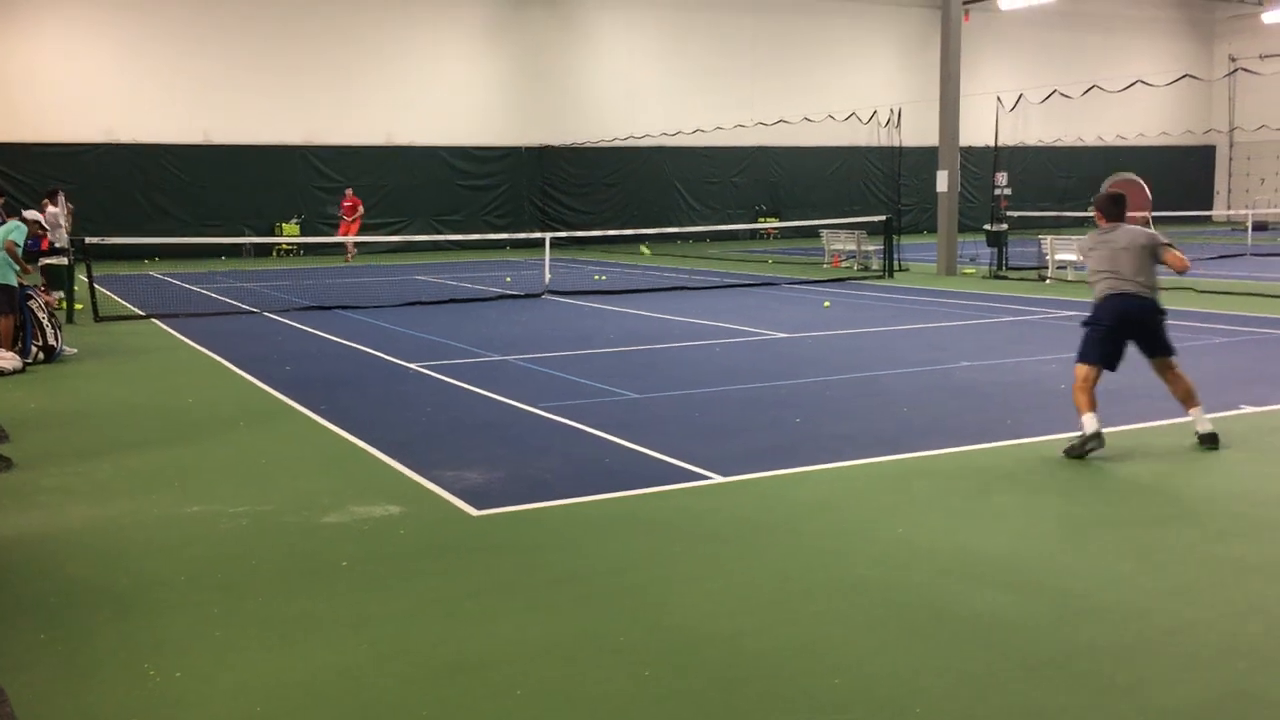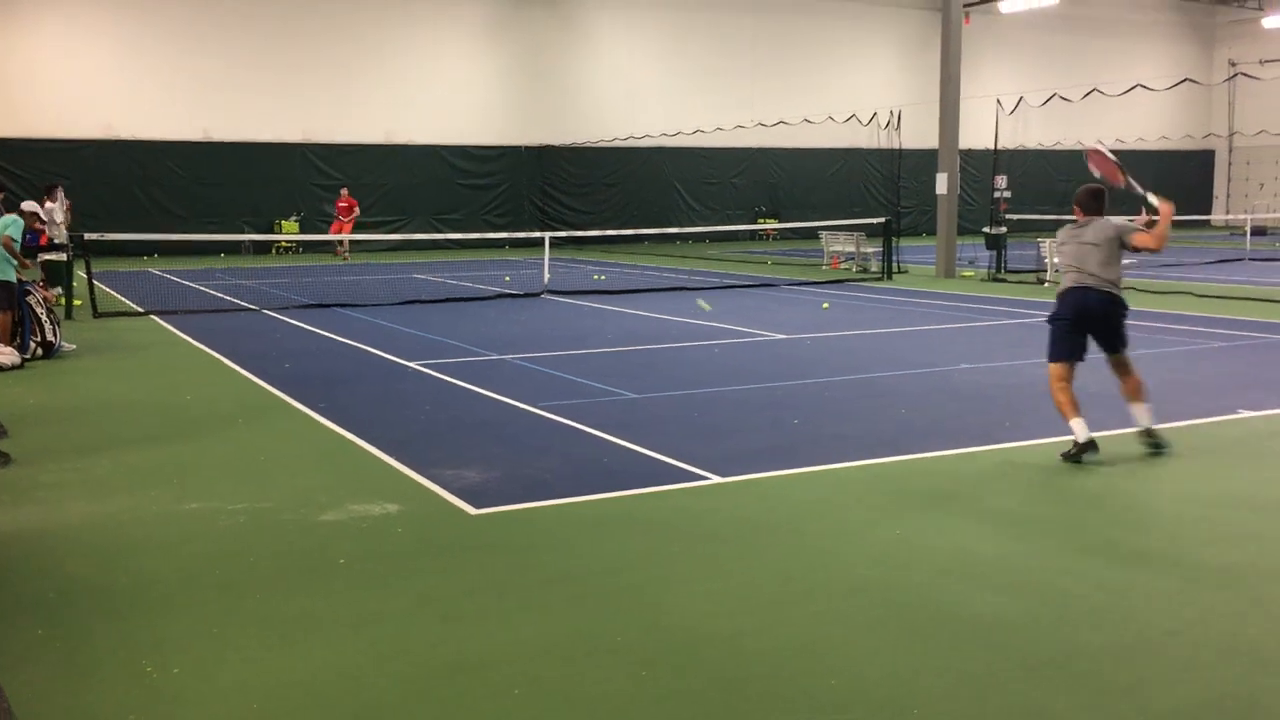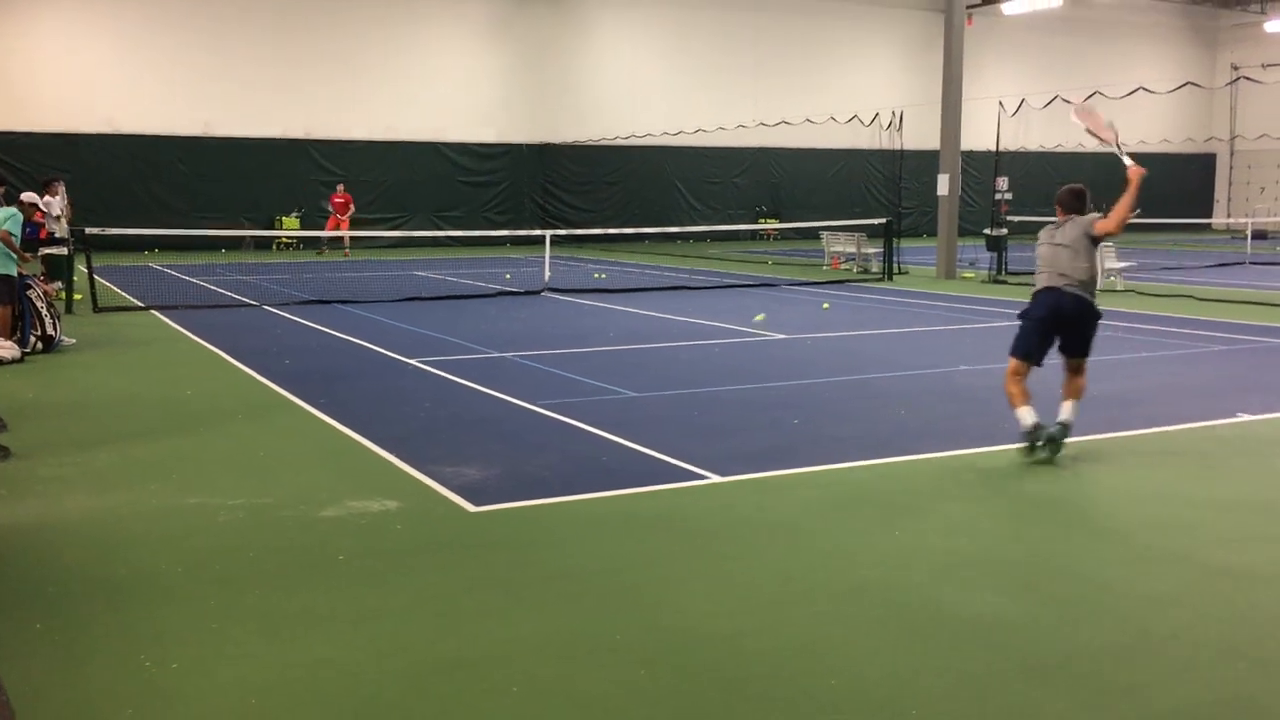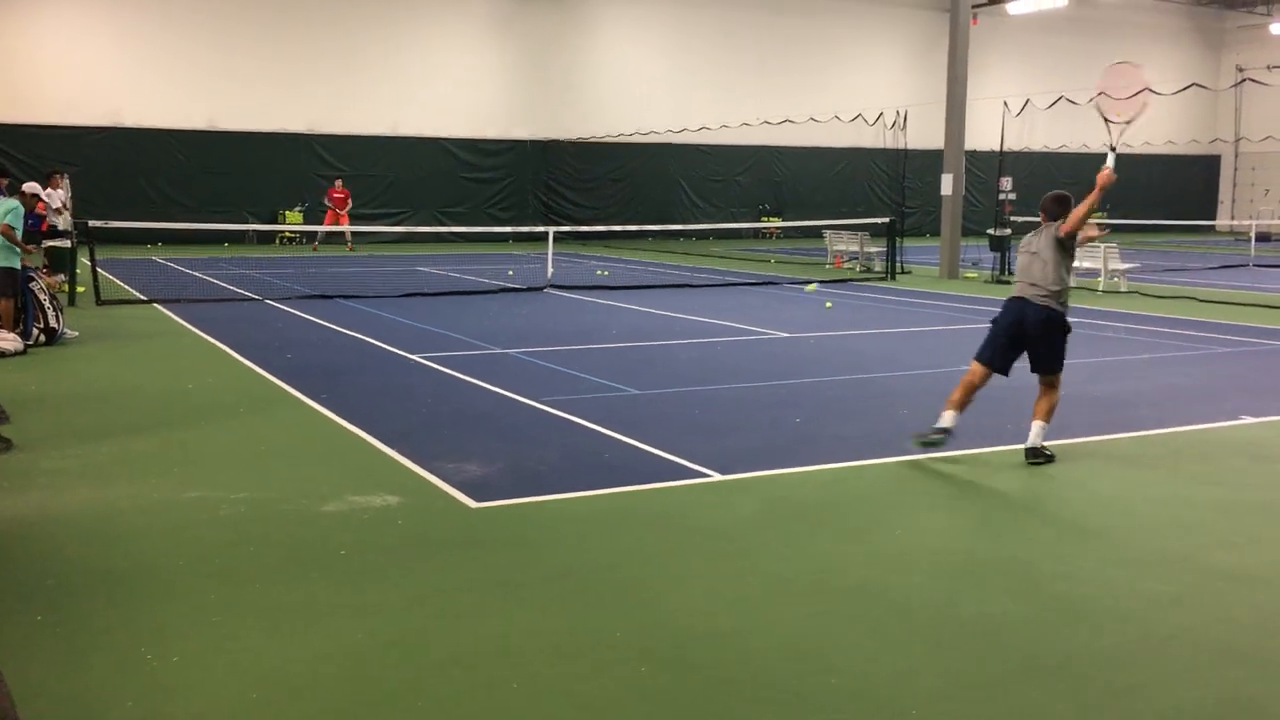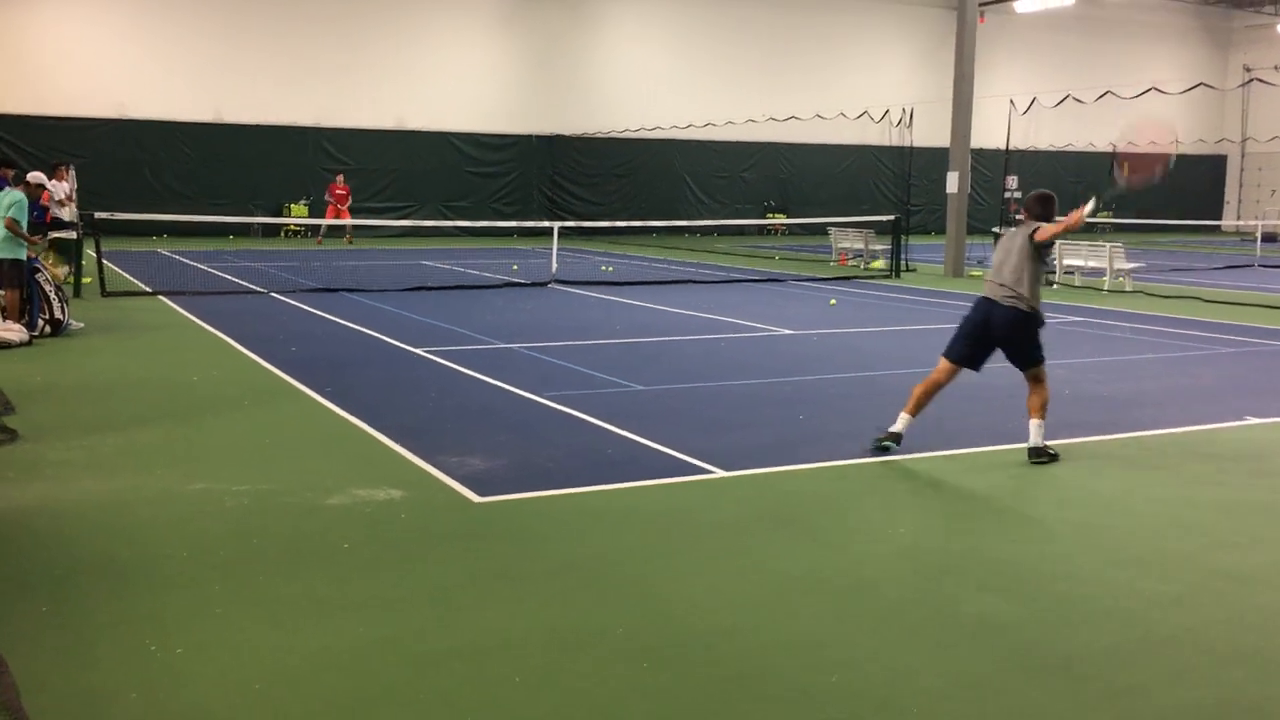
dt=0.1s
person 1, frame 1
left shoulder: (1088, 243)
right shoulder: (1144, 235)
right elbow: (1182, 266)
right wrist: (1161, 250)
left hip: (1108, 308)
right hip: (1145, 307)
left knee: (1083, 383)
right knee: (1168, 371)
left ankle: (1091, 433)
right ankle: (1205, 430)
person 1, frame 2
left shoulder: (1063, 235)
right shoulder: (1116, 227)
right elbow: (1155, 244)
right wrist: (1166, 215)
left hip: (1071, 301)
right hip: (1107, 302)
left knee: (1060, 381)
right knee: (1123, 368)
left ankle: (1083, 438)
right ankle: (1146, 429)
person 1, frame 3
left shoulder: (1044, 234)
right shoulder: (1087, 223)
right elbow: (1109, 226)
right wrist: (1134, 185)
left hip: (1046, 301)
right hip: (1080, 306)
left knee: (1014, 375)
right knee: (1076, 372)
left ankle: (1032, 425)
right ankle: (1064, 422)
person 1, frame 4
left shoulder: (1030, 239)
right shoulder: (1061, 232)
right elbow: (1070, 226)
left wrist: (1083, 237)
right wrist: (1099, 189)
left hip: (1016, 310)
right hip: (1049, 318)
left knee: (973, 380)
right knee: (1050, 386)
left ankle: (944, 427)
right ankle: (1035, 444)
person 1, frame 5
left shoulder: (1011, 234)
right shoulder: (1035, 232)
right elbow: (1042, 235)
right wrist: (1071, 221)
left hip: (984, 311)
right hip: (1019, 319)
left knee: (938, 378)
right knee: (1037, 381)
left ankle: (895, 433)
right ankle: (1036, 444)
